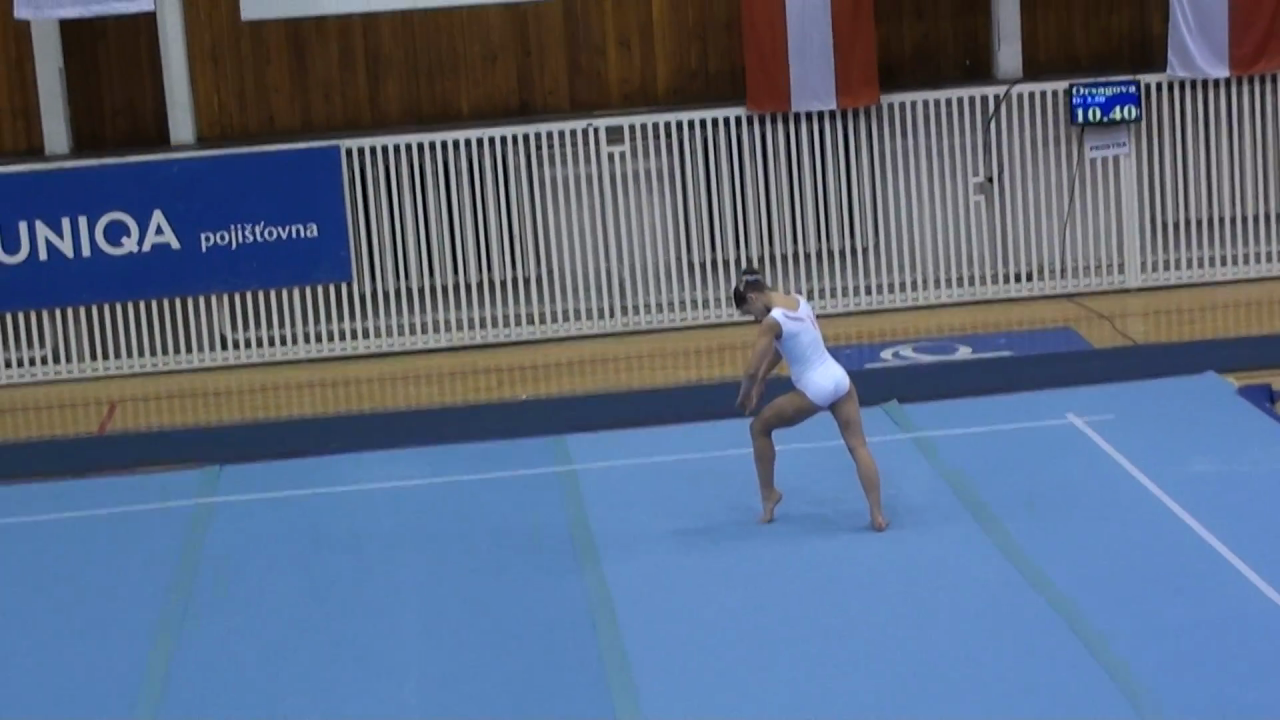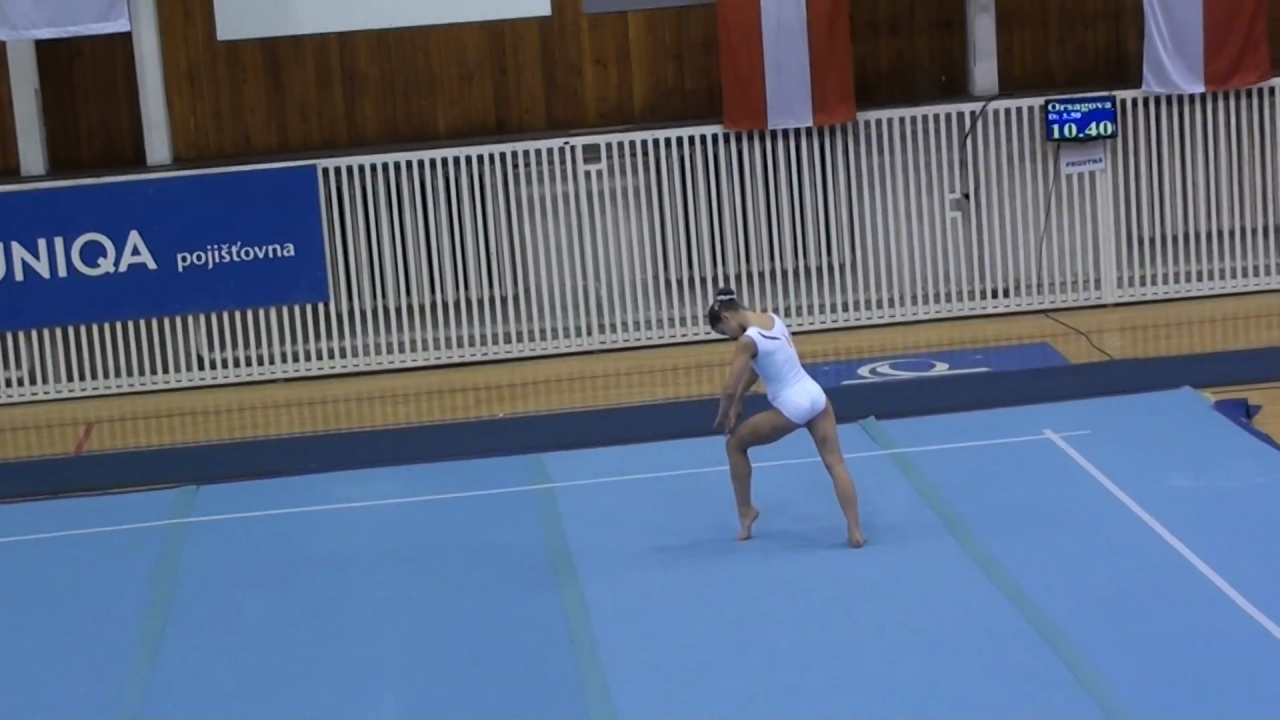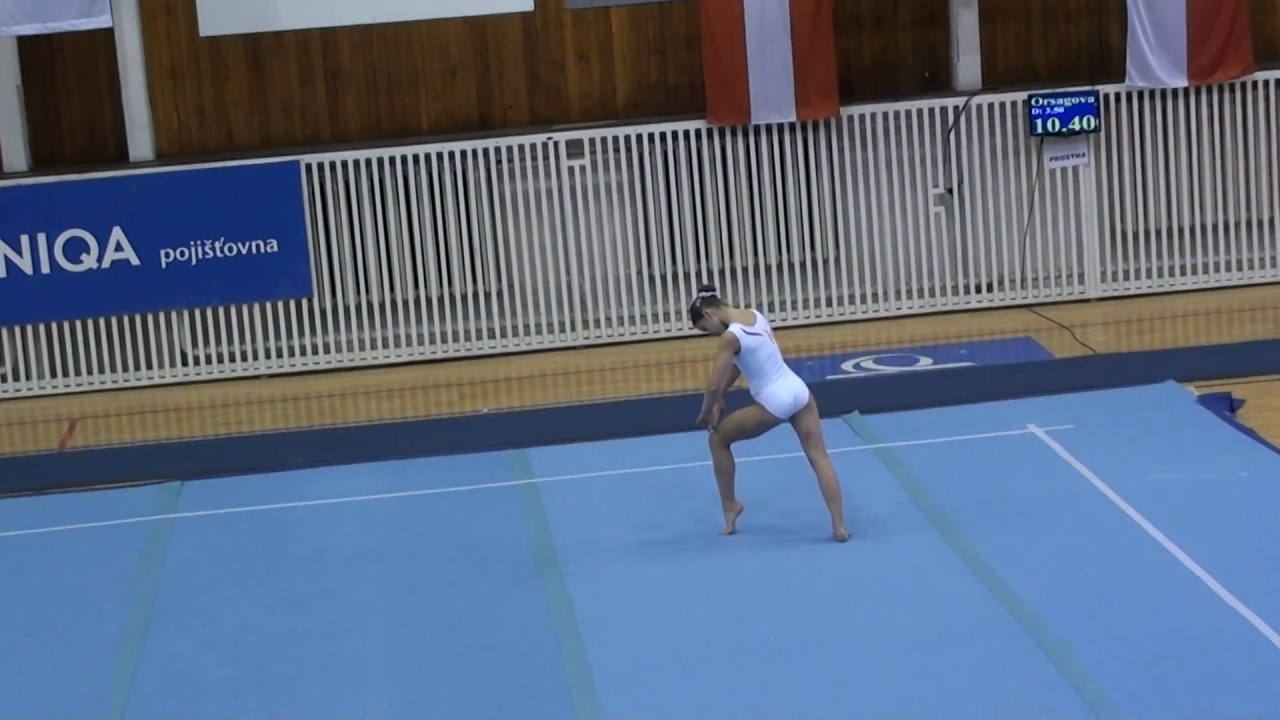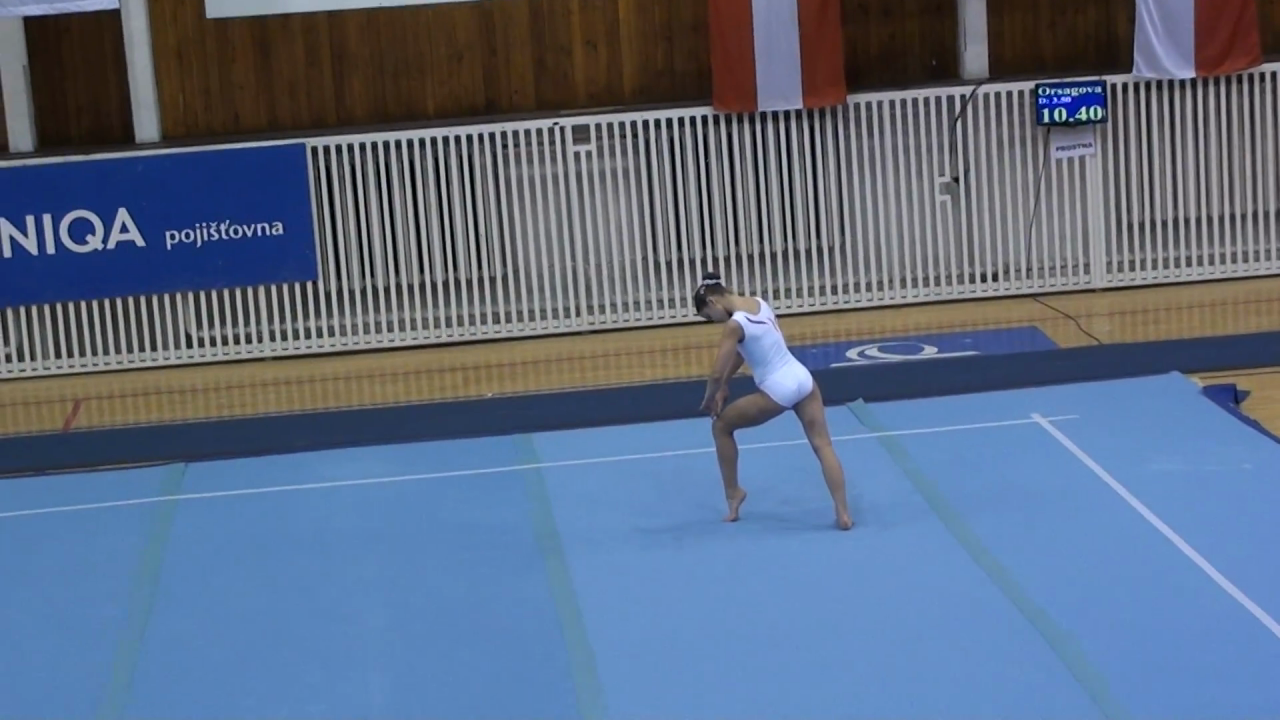
dt=0.3s
person 1, frame 1
left shoulder: (772, 322)
right shoulder: (799, 301)
left elbow: (751, 370)
left wrist: (745, 396)
right wrist: (761, 382)
left hip: (814, 390)
right hip: (839, 379)
left knee: (759, 427)
right knee: (858, 446)
left ankle: (768, 494)
right ankle: (877, 514)
person 1, frame 2
left shoulder: (747, 341)
right shoulder: (774, 320)
left elbow: (729, 390)
left wrist: (723, 417)
right wrist: (738, 401)
left hip: (791, 408)
right hip: (816, 397)
left knee: (735, 444)
right knee: (835, 463)
left ankle: (746, 511)
right ankle: (855, 531)
person 1, frame 3
left shoulder: (730, 337)
right shoulder: (756, 315)
left elbow: (714, 386)
left wrist: (706, 413)
right wrist: (720, 399)
left hip: (774, 403)
right hip: (799, 391)
left knee: (718, 439)
right knee: (819, 457)
left ankle: (730, 506)
right ankle: (839, 525)
person 1, frame 4
left shoulder: (734, 325)
right shoulder: (760, 303)
left elbow: (716, 373)
left wrist: (709, 400)
right wrist: (724, 385)
left hip: (778, 392)
right hip: (803, 380)
left knee: (721, 426)
right knee: (823, 445)
left ankle: (733, 492)
right ankle: (843, 513)
